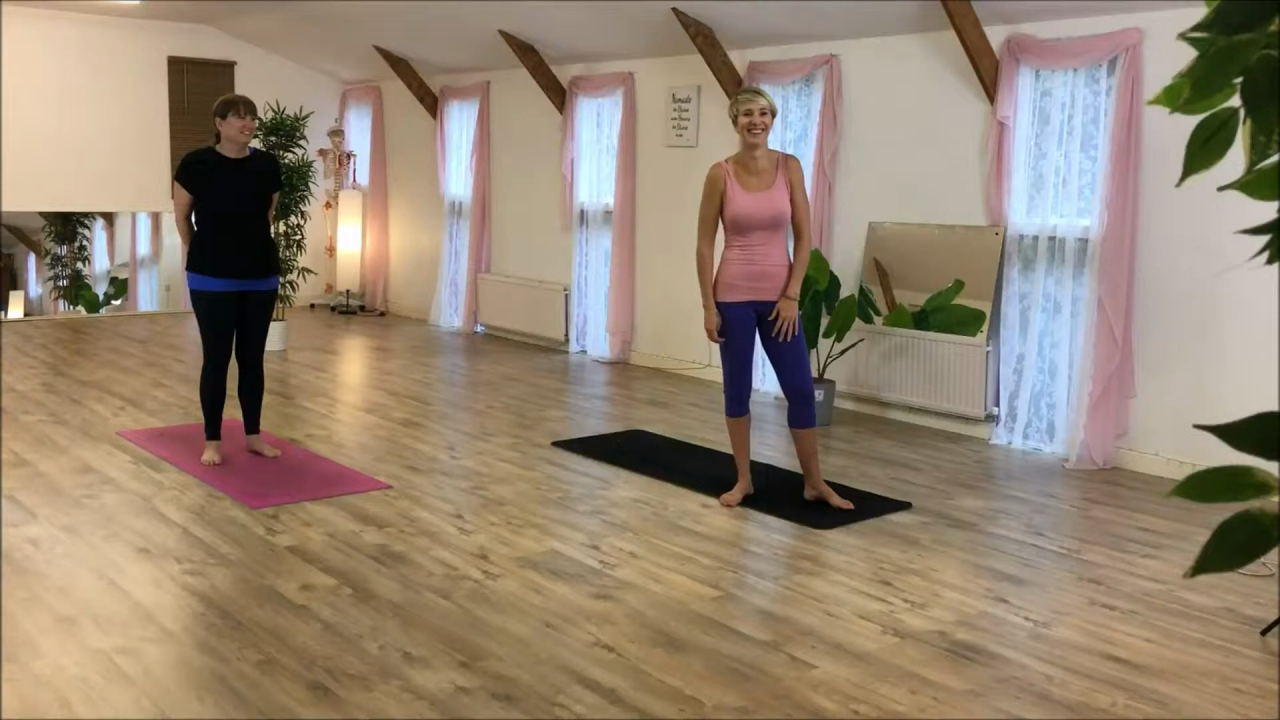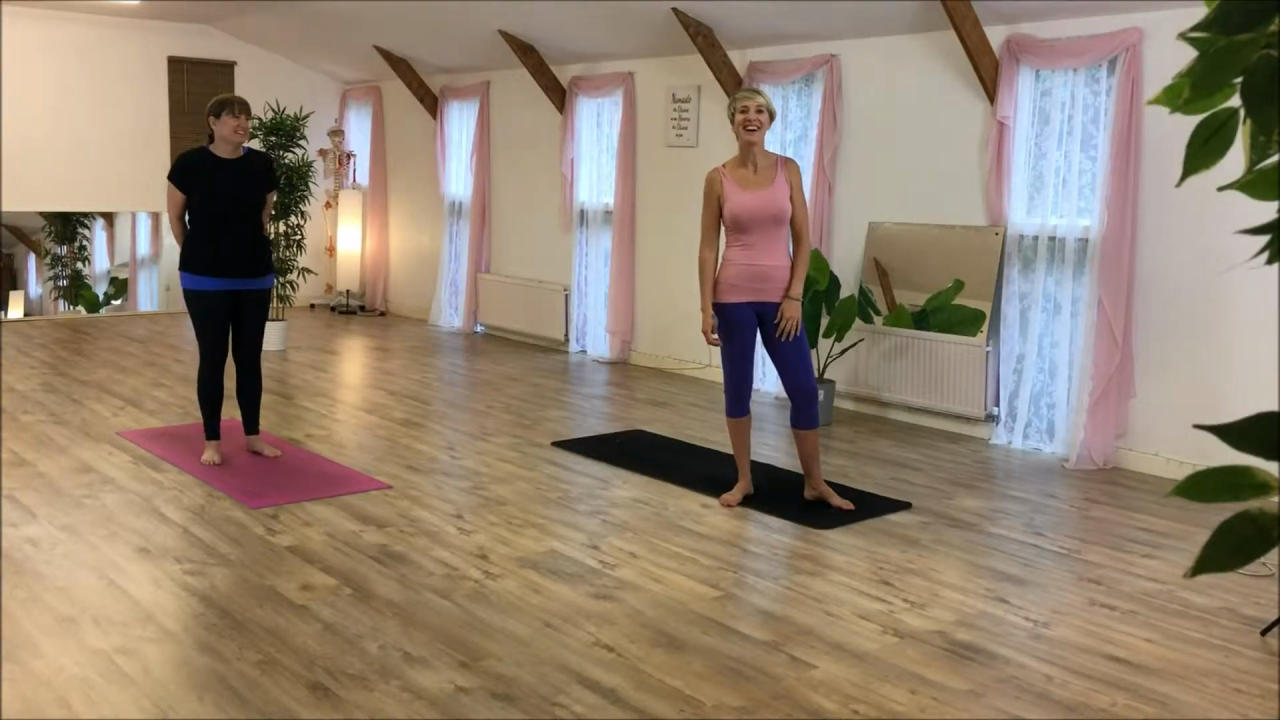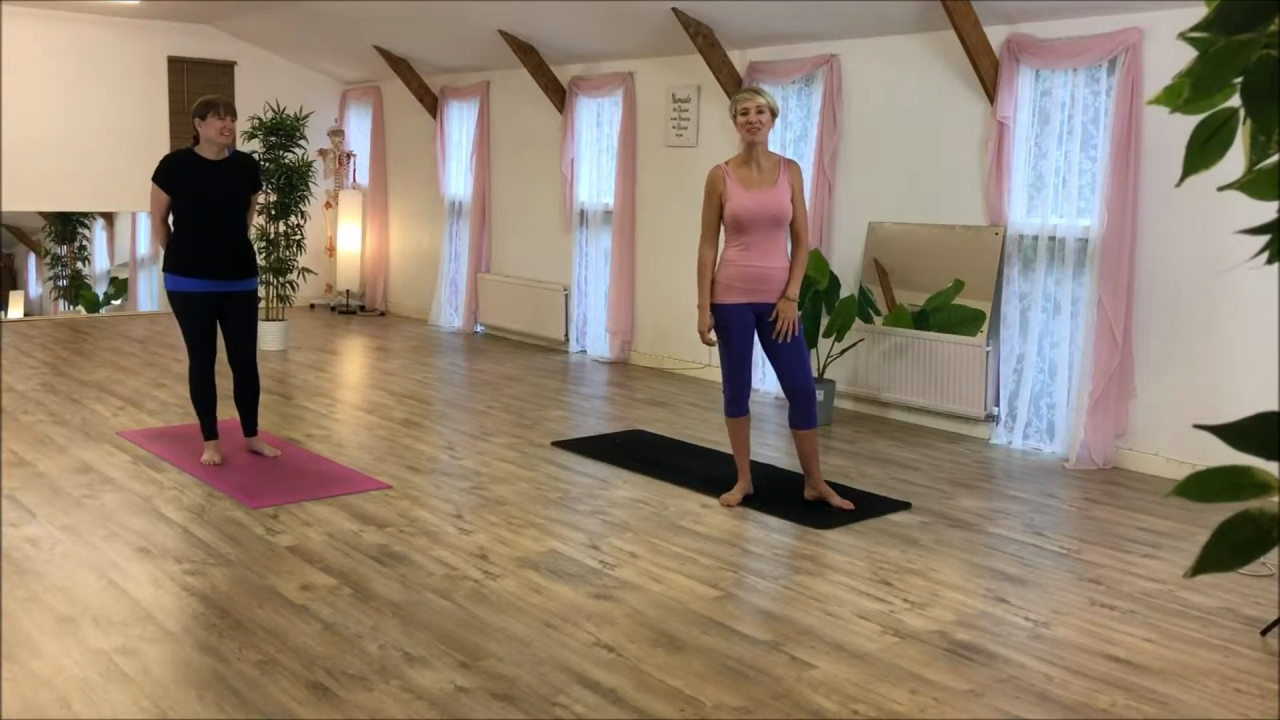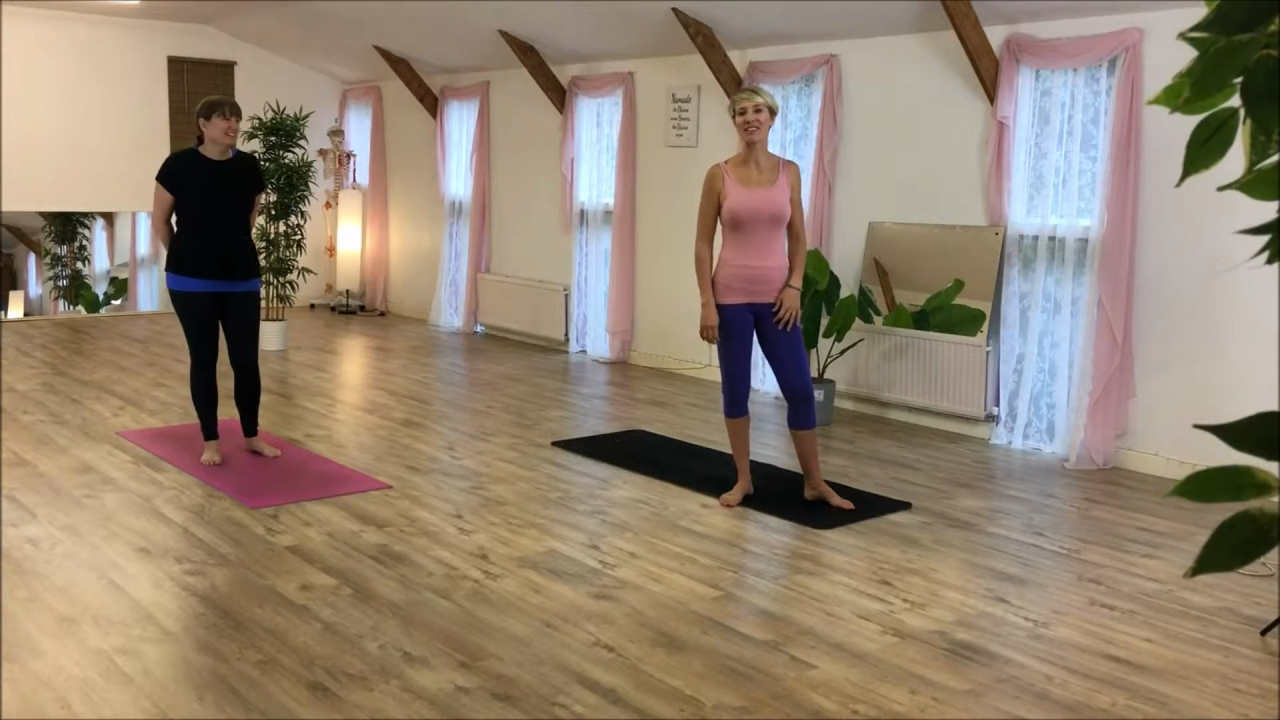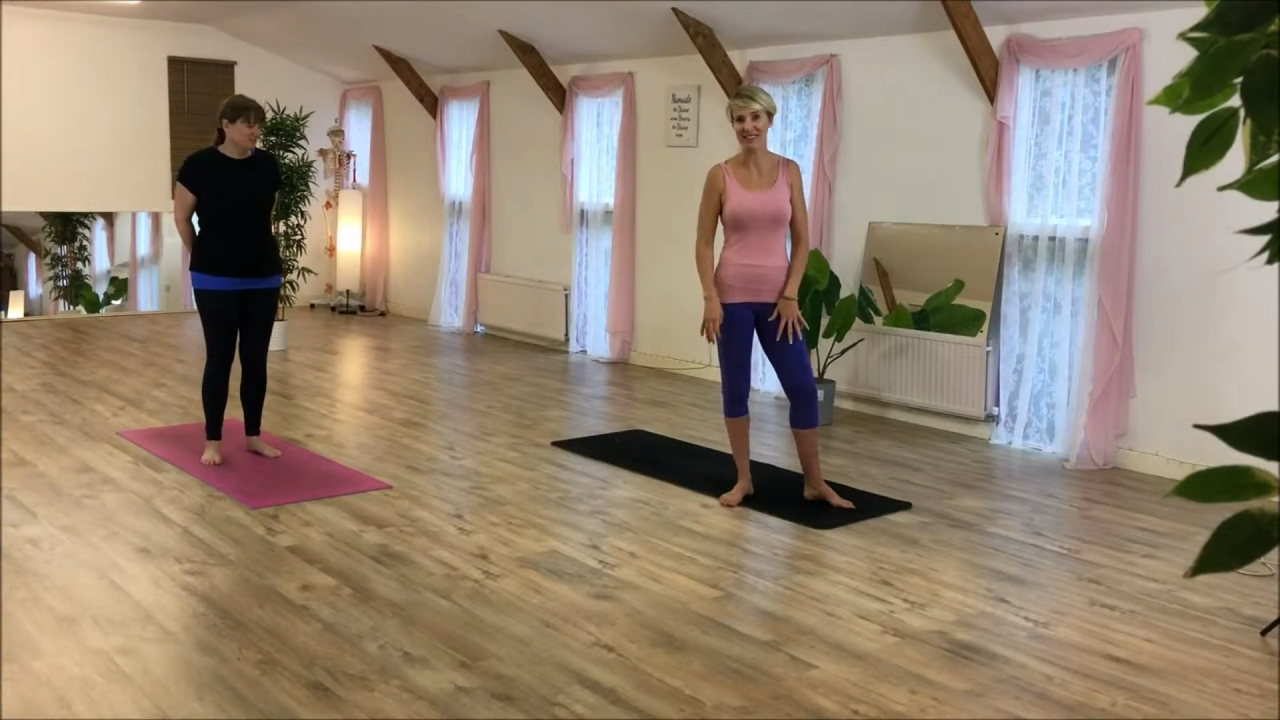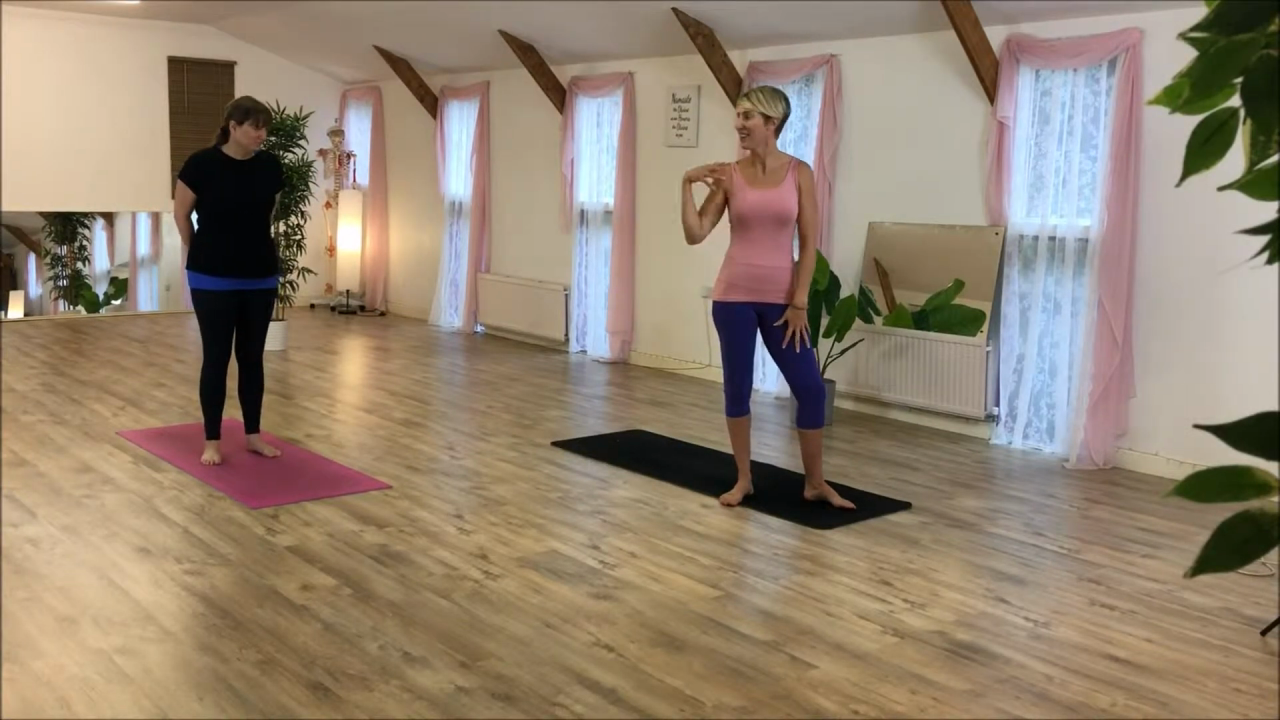
dt=0.7s
person 1, frame 1
left shoulder: (789, 167)
right shoulder: (720, 174)
left elbow: (804, 237)
right elbow: (704, 245)
left wrist: (791, 295)
right wrist: (709, 305)
left hip: (778, 294)
right hip: (734, 295)
left knee: (801, 390)
right knee: (737, 390)
left ankle: (815, 483)
right ankle: (743, 480)
person 1, frame 2
left shoulder: (787, 169)
right shoulder: (718, 178)
left elbow: (802, 239)
right elbow: (708, 247)
left wrist: (794, 295)
right wrist: (706, 307)
left hip: (779, 295)
right hip: (734, 295)
left knee: (804, 389)
right knee: (738, 389)
left ankle: (814, 482)
right ankle: (743, 479)
person 1, frame 3
left shoulder: (790, 171)
right shoulder: (720, 176)
left elbow: (801, 241)
right elbow: (707, 245)
left wrist: (791, 296)
right wrist: (703, 306)
left hip: (777, 296)
right hip: (732, 296)
left knee: (802, 389)
right knee: (736, 389)
left ankle: (815, 482)
right ankle: (743, 479)
person 1, frame 4
left shoulder: (789, 172)
right shoulder: (719, 175)
left elbow: (797, 239)
right elbow: (703, 244)
left wrist: (794, 286)
right wrist: (707, 303)
left hip: (775, 295)
right hip: (731, 295)
left knee: (800, 389)
right knee: (735, 390)
left ankle: (815, 483)
right ankle: (742, 479)
person 1, frame 5
left shoulder: (789, 171)
right shoulder: (720, 175)
left elbow: (801, 240)
right elbow: (704, 243)
left wrist: (790, 294)
right wrist: (710, 298)
left hip: (776, 296)
right hip: (732, 295)
left knee: (803, 388)
right knee: (735, 389)
left ankle: (814, 482)
right ankle: (743, 479)
person 1, frame 6
left shoulder: (800, 172)
right shoulder: (728, 173)
left elbow: (809, 244)
right elbow: (694, 234)
left wrist: (798, 303)
right wrist: (686, 186)
left hip: (779, 296)
right hip: (733, 295)
left knee: (809, 388)
right knee: (737, 388)
left ankle: (815, 482)
right ankle: (743, 479)
person 2, frame 1
left shoulder: (268, 165)
right shoulder: (196, 164)
right elbow: (182, 217)
right wrist: (203, 255)
left hip: (261, 277)
right hip: (212, 280)
left knee: (252, 357)
right knee: (216, 358)
left ankle: (253, 435)
right ankle: (212, 441)
person 2, frame 2
left shoulder: (262, 165)
right shoulder: (190, 164)
right elbow: (175, 217)
right wrist: (198, 254)
left hip: (255, 277)
right hip: (205, 280)
left knee: (250, 357)
right knee: (212, 358)
left ankle: (253, 435)
right ankle: (212, 441)
person 2, frame 3
left shoulder: (246, 166)
right shoulder: (175, 165)
right elbow: (158, 220)
right wrist: (181, 258)
left hip: (240, 279)
right hip: (190, 282)
left knee: (245, 359)
right knee: (201, 359)
left ankle: (252, 436)
right ankle: (210, 441)
person 2, frame 4
left shoulder: (249, 167)
right shoulder: (179, 165)
right elbow: (160, 220)
right wrist: (183, 258)
left hip: (242, 279)
right hip: (192, 282)
left knee: (246, 359)
right knee: (203, 359)
left ankle: (252, 436)
right ankle: (210, 441)
person 2, frame 5
left shoulder: (267, 164)
right shoulder: (200, 164)
right elbow: (182, 218)
right wrist: (204, 257)
left hip: (263, 277)
right hip: (216, 281)
left knee: (256, 358)
right knee: (219, 358)
left ankle: (253, 435)
right ankle: (212, 441)
person 2, frame 6
left shoulder: (271, 166)
right shoulder: (202, 164)
right elbow: (181, 214)
right wrist: (201, 254)
left hip: (261, 278)
right hip: (213, 280)
left knee: (252, 357)
right knee: (216, 357)
left ankle: (253, 435)
right ankle: (212, 440)
